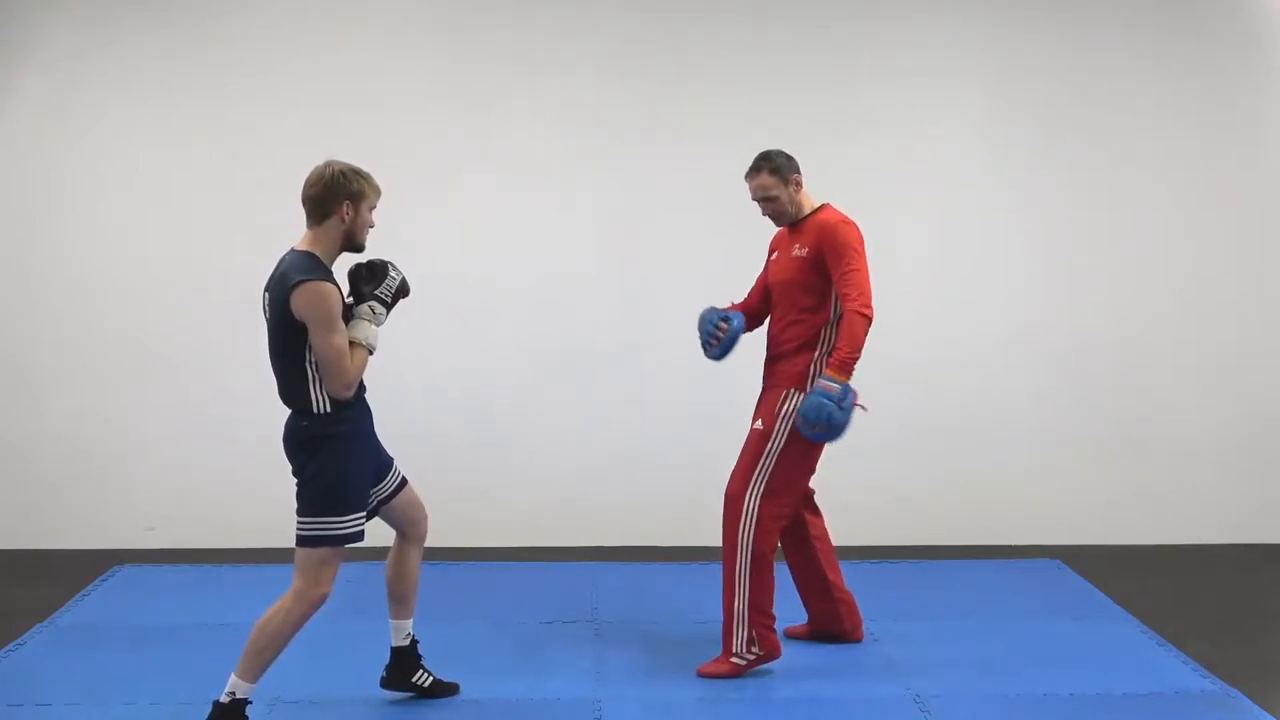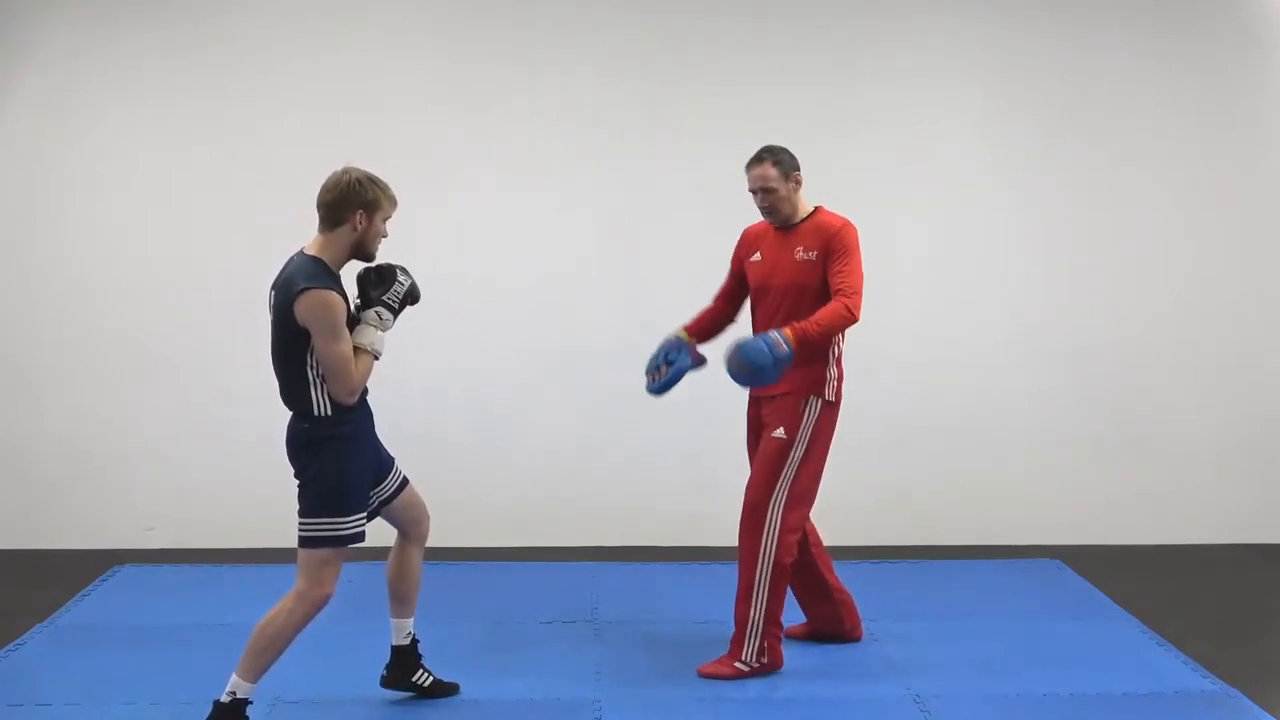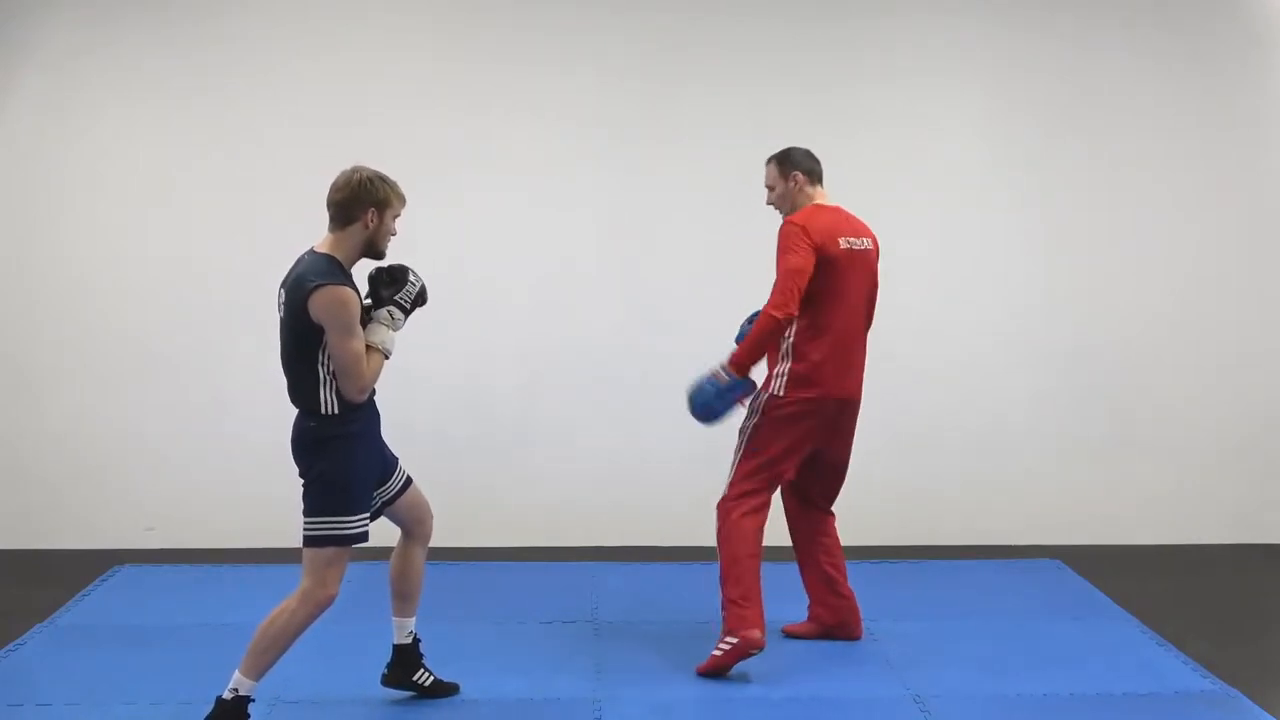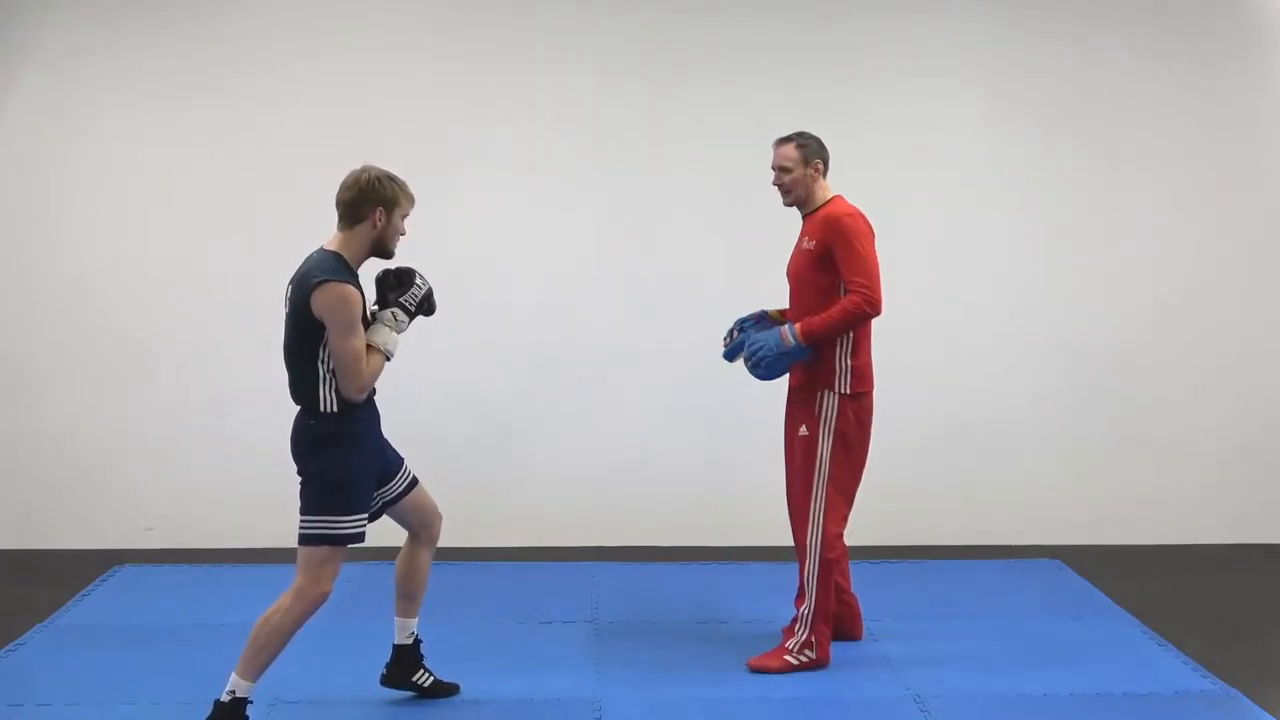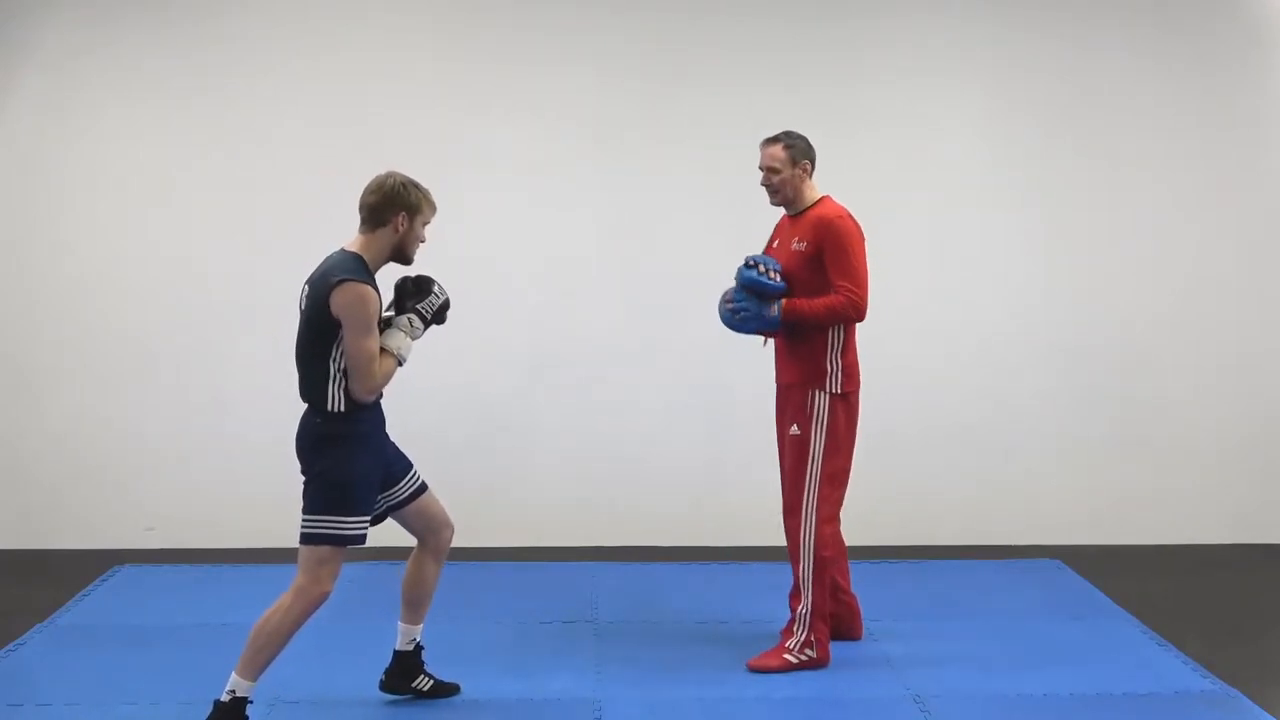
dt=0.5s
person 1, frame 1
left shoulder: (296, 268)
right shoulder: (313, 286)
right elbow: (343, 381)
left wrist: (360, 307)
right wrist: (371, 312)
left hip: (347, 434)
right hip: (328, 441)
left knee: (414, 525)
right knee: (312, 589)
left ankle: (403, 662)
person 1, frame 2
left shoulder: (306, 270)
right shoulder: (317, 292)
right elbow: (346, 387)
left wrist: (369, 310)
right wrist: (377, 318)
left hip: (349, 435)
right hip: (329, 443)
left knee: (415, 523)
right knee: (314, 590)
left ankle: (403, 662)
person 1, frame 3
left shoulder: (313, 268)
right shoulder: (331, 289)
right elbow: (357, 385)
left wrist: (376, 310)
right wrist: (388, 317)
left hip: (351, 434)
right hip: (334, 441)
left knee: (419, 523)
right knee: (319, 590)
left ankle: (404, 660)
person 1, frame 4
left shoulder: (324, 269)
right shoulder: (335, 287)
right elbow: (356, 383)
left wrist: (386, 313)
right wrist: (393, 319)
left hip: (355, 432)
right hip: (333, 441)
left knee: (427, 524)
right knee: (313, 587)
left ankle: (404, 660)
person 1, frame 5
left shoulder: (340, 269)
right shoulder: (355, 288)
right elbow: (366, 385)
left wrist: (401, 318)
right wrist: (408, 324)
left hip: (363, 435)
right hip: (338, 442)
left knee: (438, 532)
right knee: (313, 586)
left ankle: (405, 665)
person 2, frame 1
left shoulder: (834, 229)
right shoulder: (783, 240)
left elbow: (858, 308)
right elbow: (758, 304)
left wrist: (835, 376)
right wrist: (727, 319)
left hip: (806, 388)
right hip: (785, 384)
left knee: (750, 502)
right knee: (790, 502)
left ankle: (749, 642)
right ankle: (836, 618)
person 2, frame 2
left shoulder: (834, 232)
right shoulder: (753, 239)
left elbow: (847, 304)
right elbow: (726, 306)
left wrist: (788, 339)
right wrist: (684, 341)
left hip: (809, 393)
right hip: (768, 391)
left knee: (768, 509)
right knee: (784, 508)
left ankle: (755, 649)
right ankle: (834, 617)
person 2, frame 3
left shoulder: (801, 227)
right shoulder: (862, 234)
left elbow: (783, 308)
left wrist: (734, 368)
left hip: (798, 388)
right hip: (844, 390)
left knee: (742, 501)
right knee: (811, 502)
left ankle: (741, 629)
right ankle: (837, 615)
person 2, frame 4
left shoulder: (842, 221)
right shoulder: (816, 224)
left elbow: (865, 300)
left wrist: (798, 336)
right wrist: (773, 321)
left hip: (837, 387)
right hip: (815, 385)
left knee: (817, 511)
right knee: (817, 506)
left ankle: (809, 639)
right ankle: (841, 616)
person 2, frame 5
left shoulder: (833, 223)
right shoulder: (785, 227)
left elbow: (852, 304)
right elbow: (767, 294)
left wrist: (778, 310)
left hip: (824, 387)
right hip: (795, 384)
left knee: (807, 506)
right knee: (815, 503)
left ankle: (808, 638)
right ankle: (840, 614)
